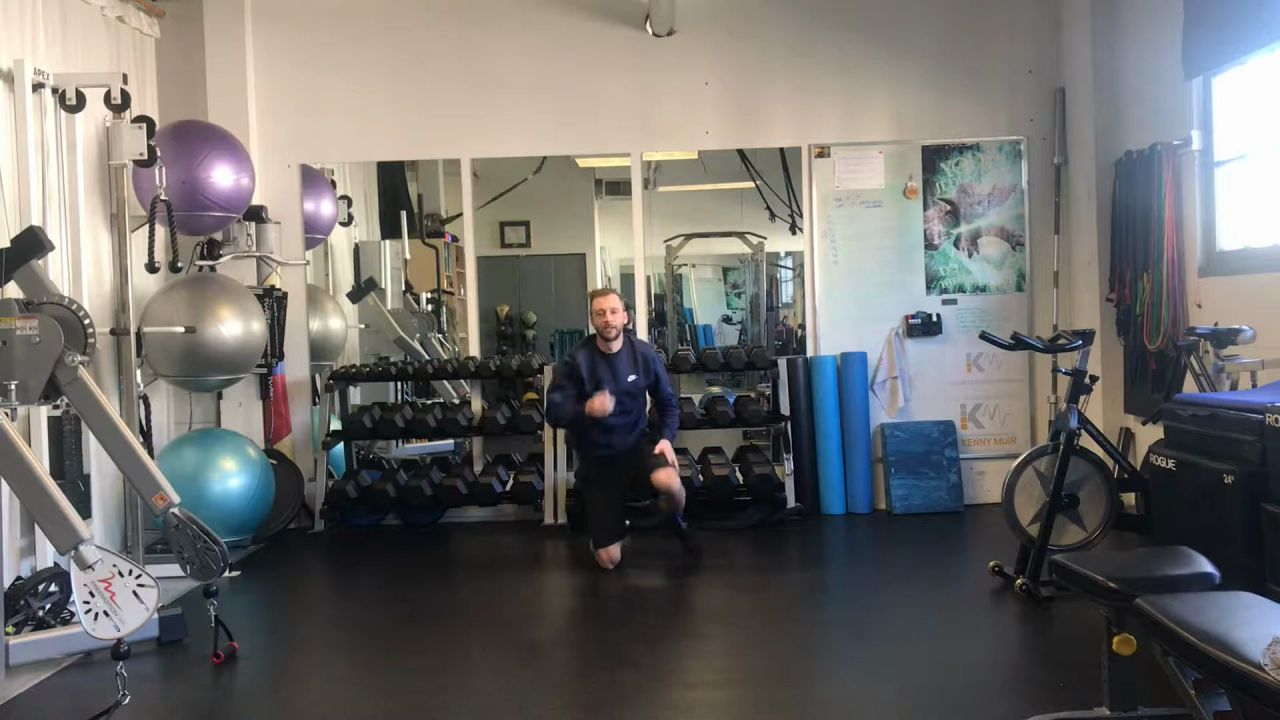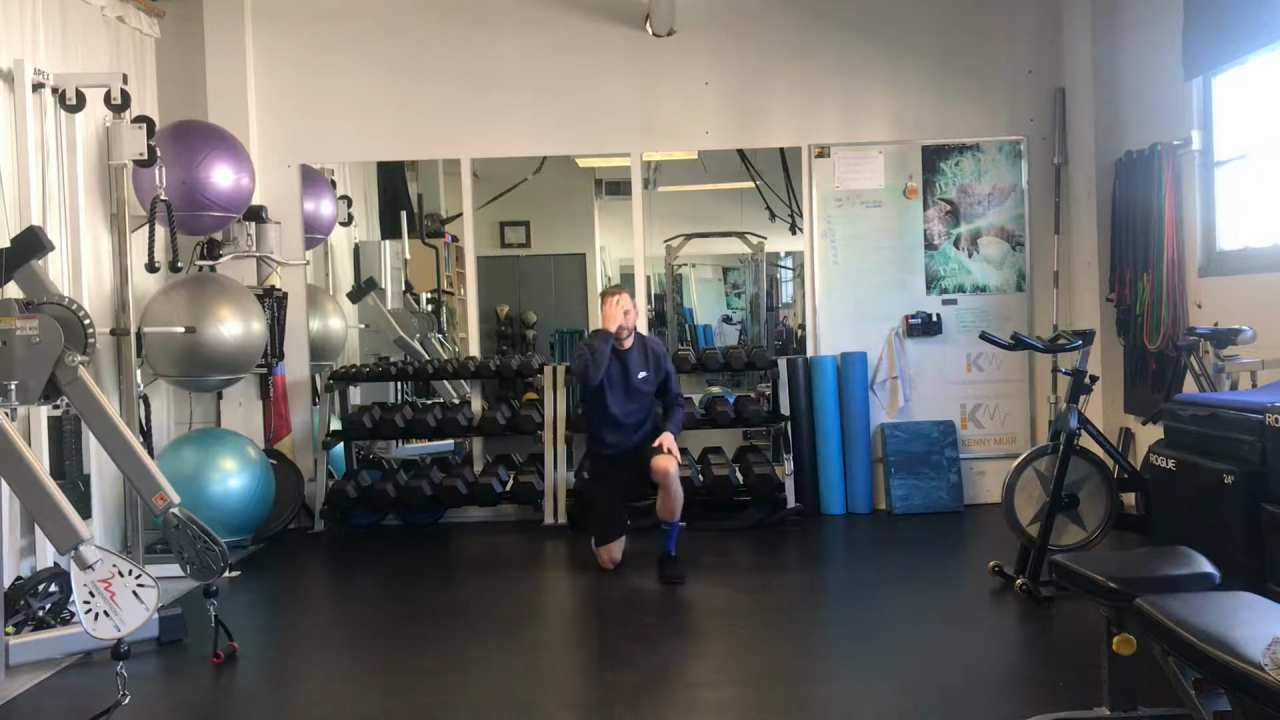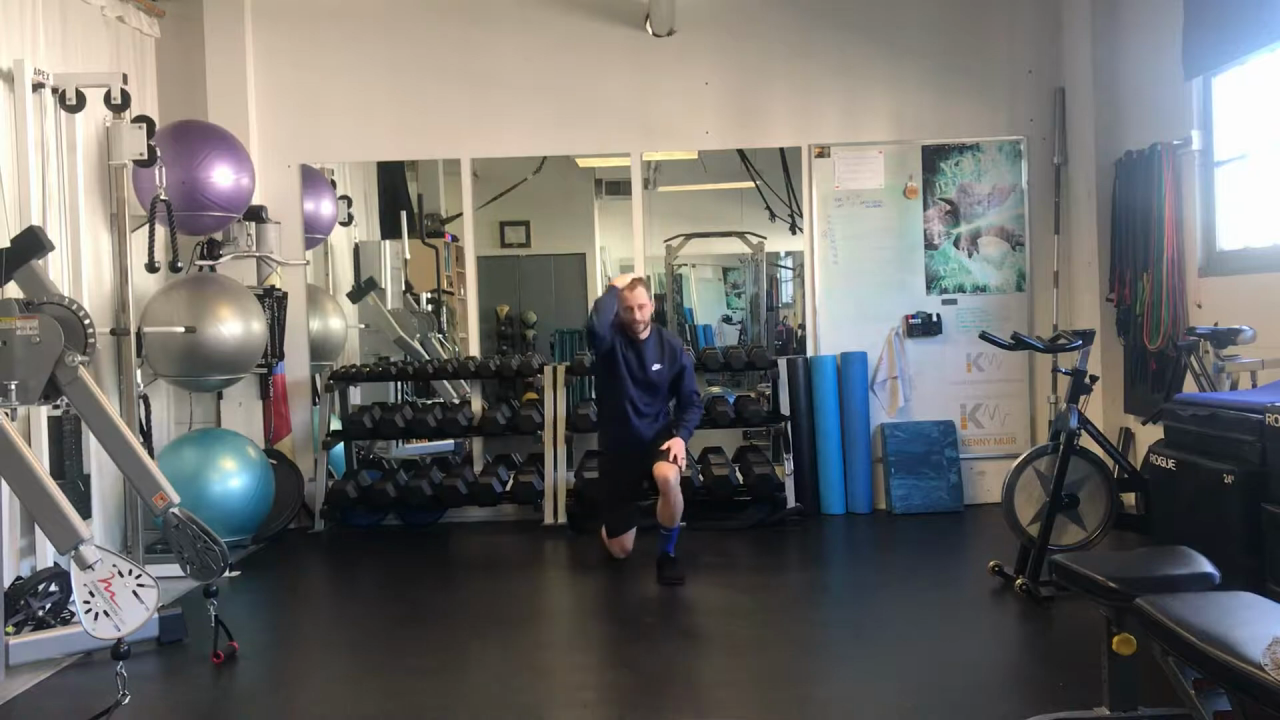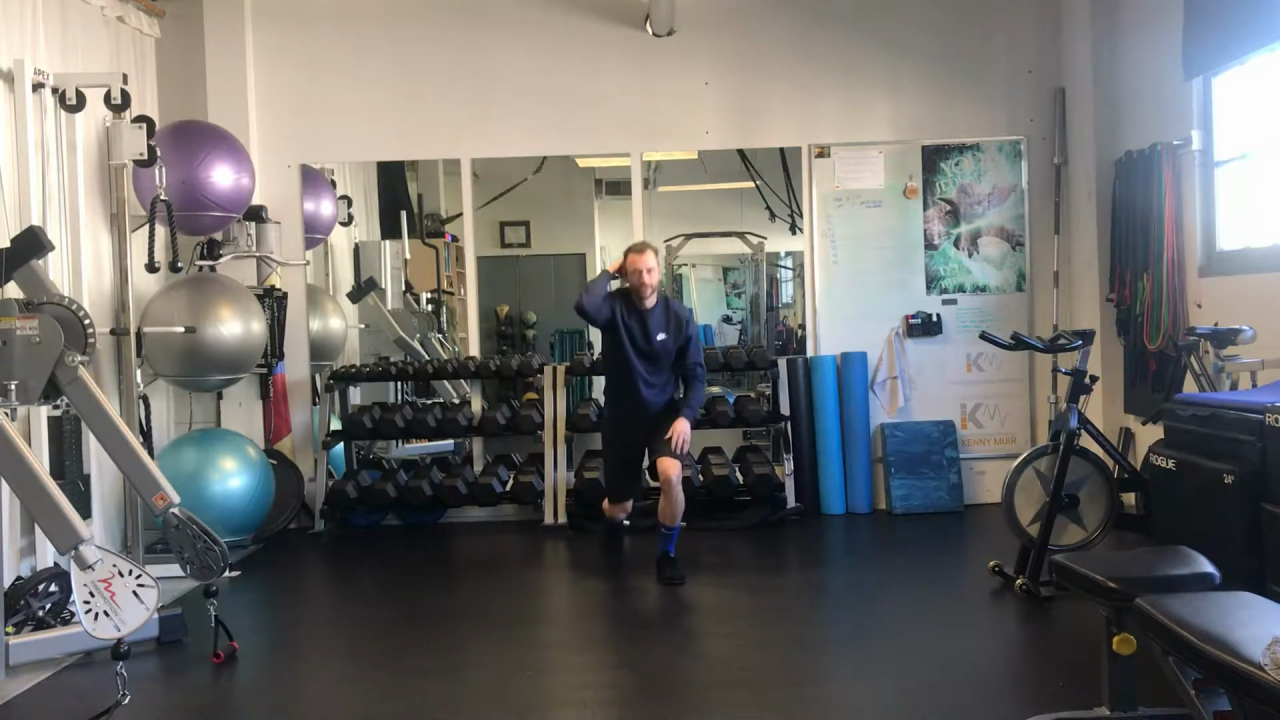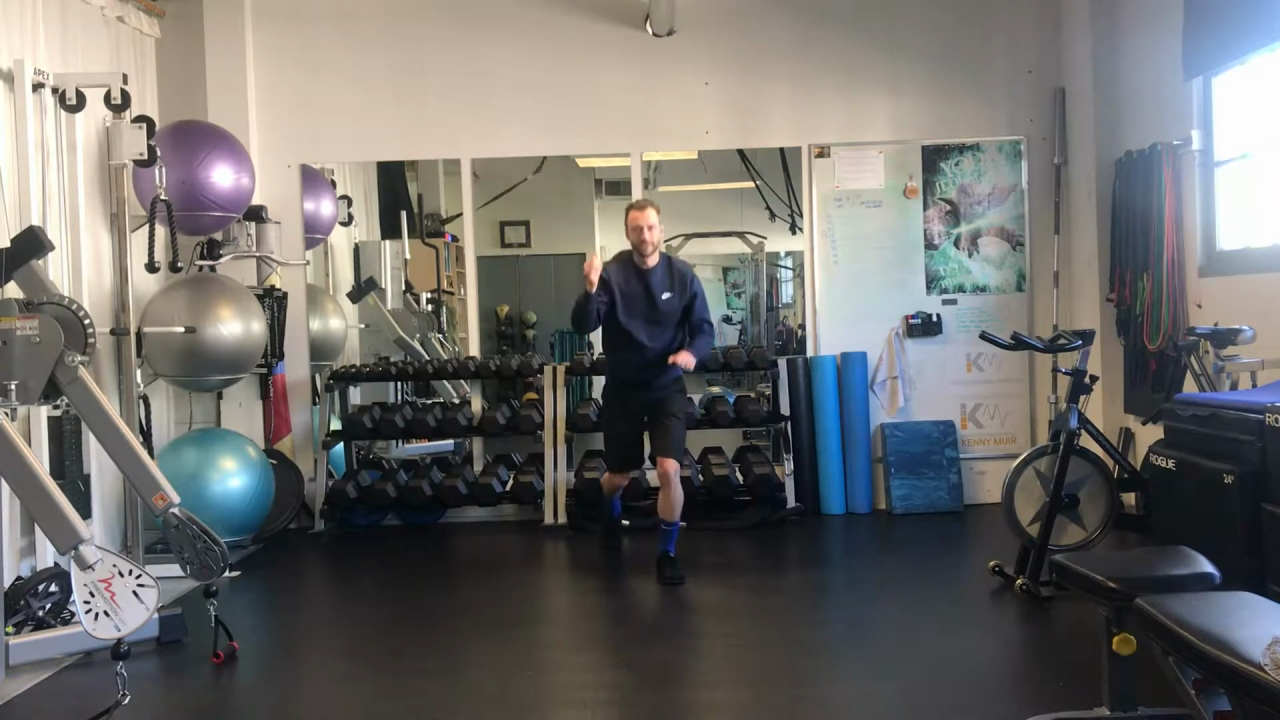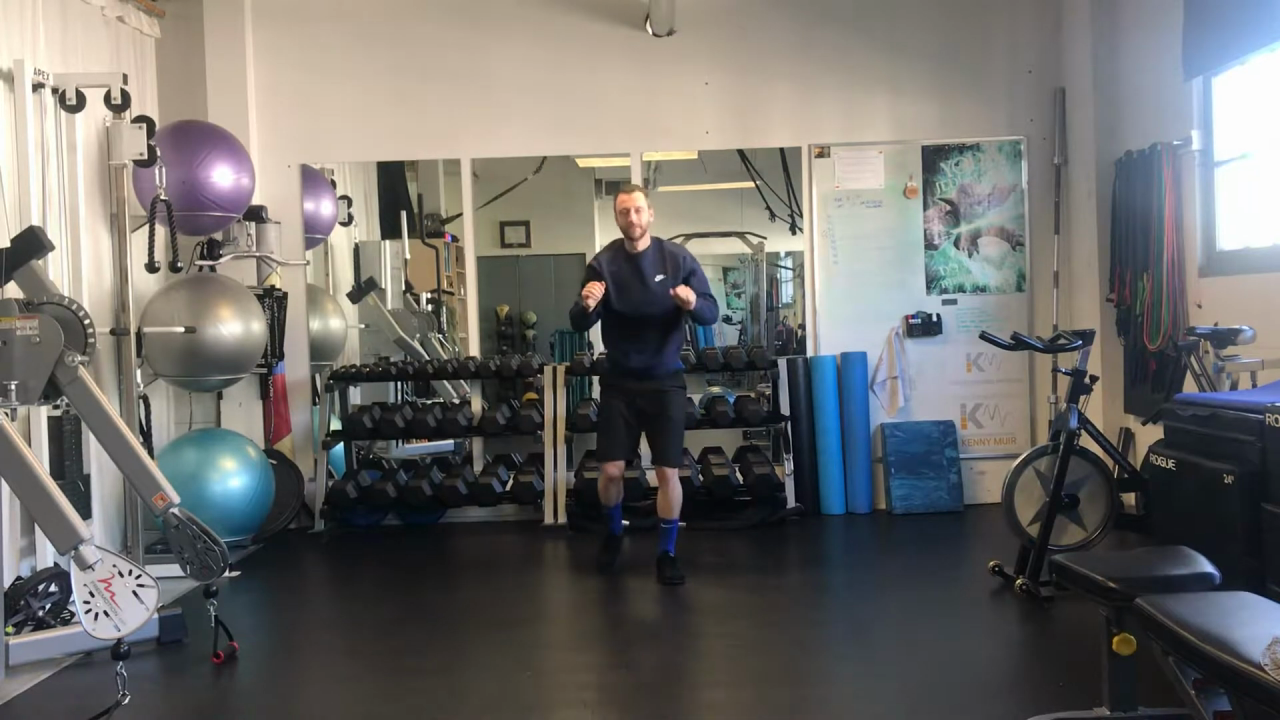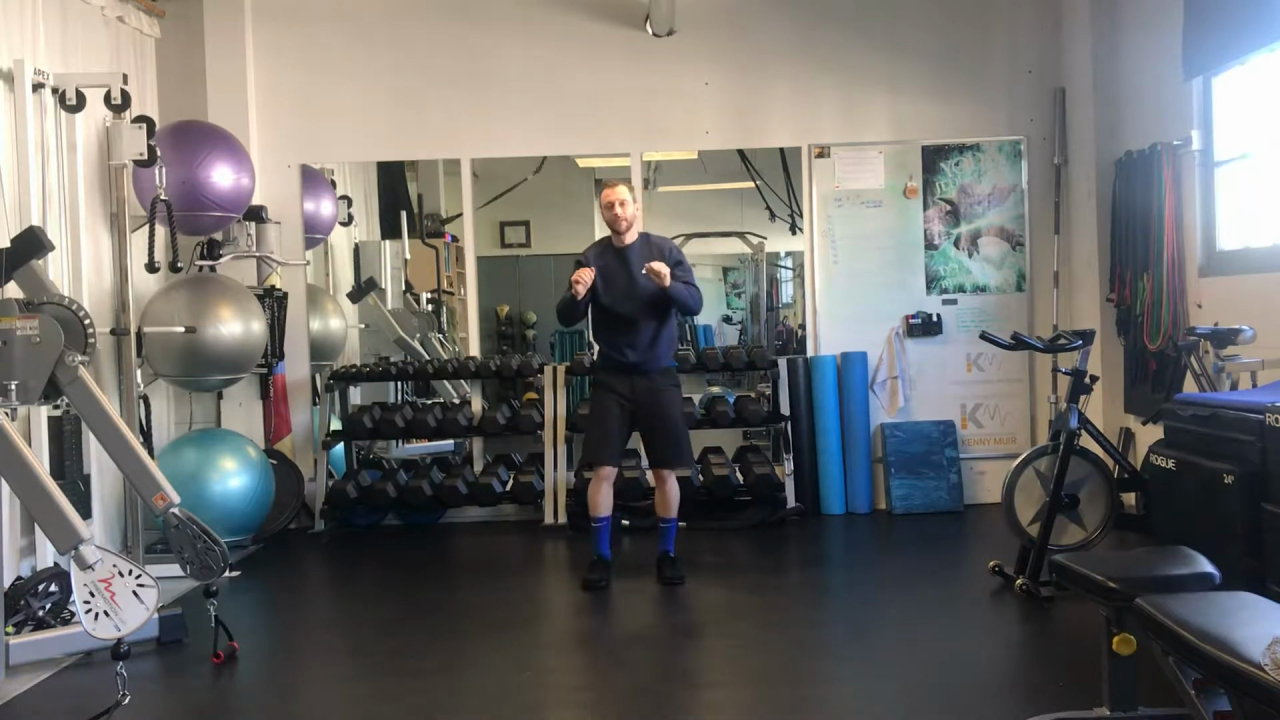
dt=0.2s
person 1, frame 1
left shoulder: (644, 354)
right shoulder: (576, 361)
left elbow: (667, 403)
right elbow: (555, 413)
left wrist: (666, 438)
right wrist: (586, 409)
left hip: (637, 446)
right hip: (598, 459)
left knee: (669, 482)
right knee: (608, 560)
left ankle: (677, 521)
right ankle: (604, 530)
person 1, frame 2
left shoulder: (655, 351)
right shoulder: (592, 348)
left elbow: (674, 401)
right elbow: (586, 380)
left wrist: (669, 431)
right wrist: (606, 331)
left hip: (645, 442)
right hip: (606, 454)
left knee: (667, 470)
right knee: (609, 559)
left ankle: (668, 553)
right ankle: (602, 532)
person 1, frame 3
left shoulder: (671, 346)
right shoulder: (610, 336)
left elbow: (690, 401)
right elbow: (595, 326)
left wrist: (681, 436)
right wrist: (614, 289)
left hip: (658, 435)
right hip: (619, 443)
left knee: (668, 478)
right knee: (620, 549)
left ankle: (667, 555)
right ankle: (612, 529)
person 1, frame 4
left shoulder: (678, 315)
right shoulder: (613, 306)
left elbow: (695, 374)
right elbow: (585, 306)
left wrist: (685, 416)
right wrist: (608, 274)
left hip: (663, 413)
right hip: (621, 416)
left knee: (670, 476)
right knee: (619, 509)
left ankle: (667, 555)
right ankle: (612, 513)
person 1, frame 5
left shoulder: (682, 274)
right shoulder: (612, 272)
left elbow: (704, 328)
right elbow: (583, 325)
left wrist: (691, 352)
right wrist: (590, 288)
left hip: (667, 387)
right hip: (622, 388)
left knee: (669, 471)
right knee: (618, 476)
left ankle: (667, 554)
right ankle: (612, 513)
person 1, frame 6
left shoulder: (677, 258)
right shoulder: (603, 262)
left elbow: (711, 311)
right elbow: (579, 325)
left wrist: (693, 302)
right wrist: (586, 305)
left hip: (666, 380)
right hip: (620, 380)
left knee: (668, 472)
right knee: (611, 470)
left ankle: (667, 554)
right ankle: (613, 534)
person 1, frame 7
left shoulder: (664, 250)
right shoulder: (592, 258)
left elbow: (694, 304)
right elbow: (567, 319)
left wrist: (668, 283)
right wrist: (575, 295)
left hip: (659, 376)
right hip: (611, 379)
left knee: (665, 472)
right knee: (603, 471)
left ankle: (666, 554)
right ankle: (601, 556)
